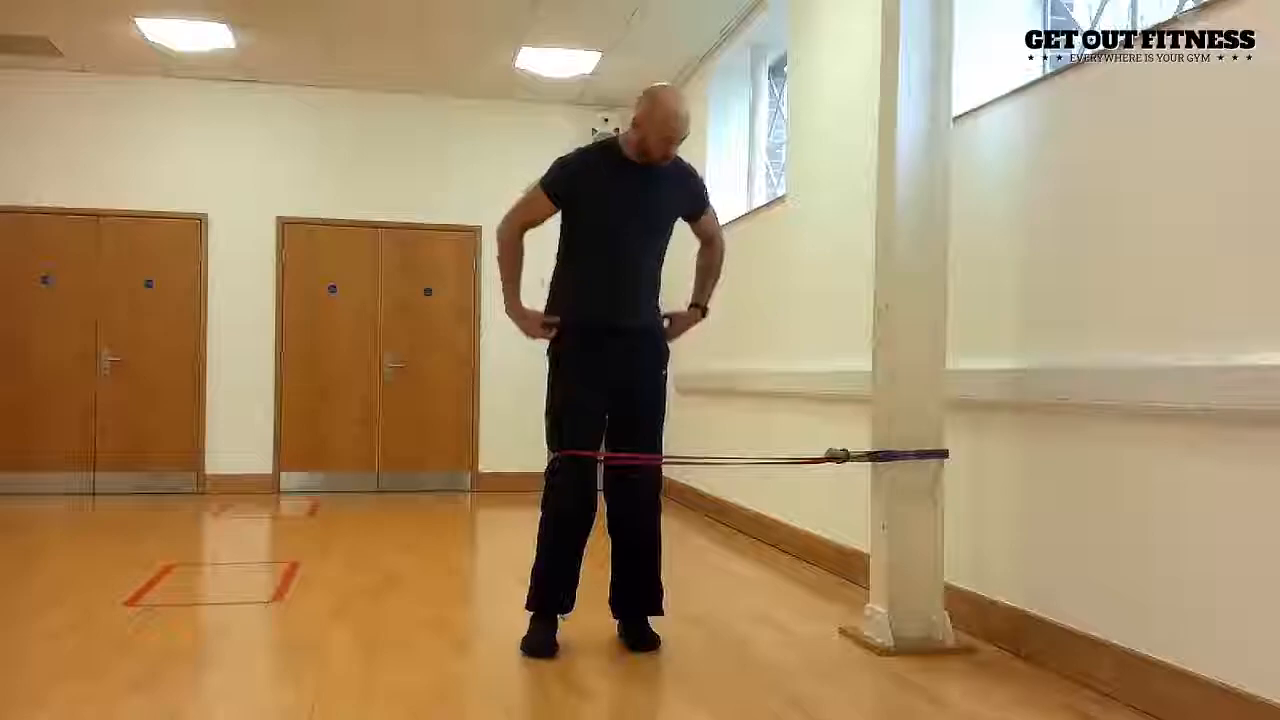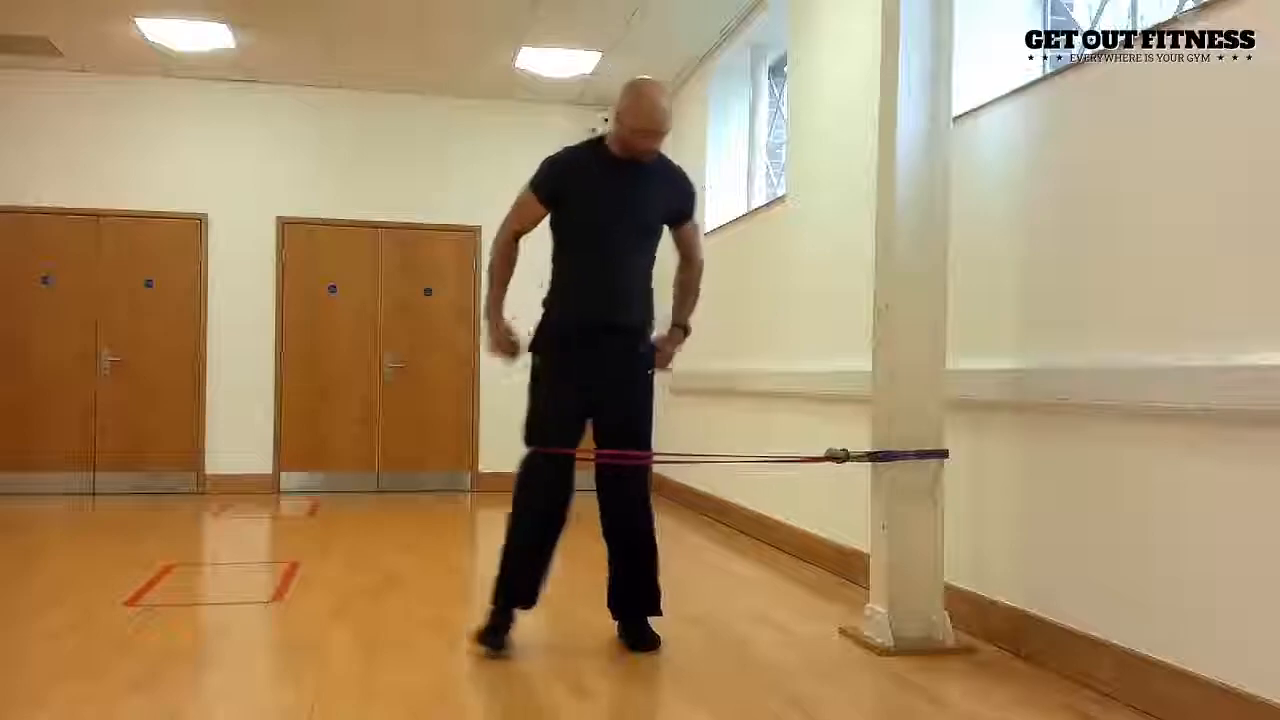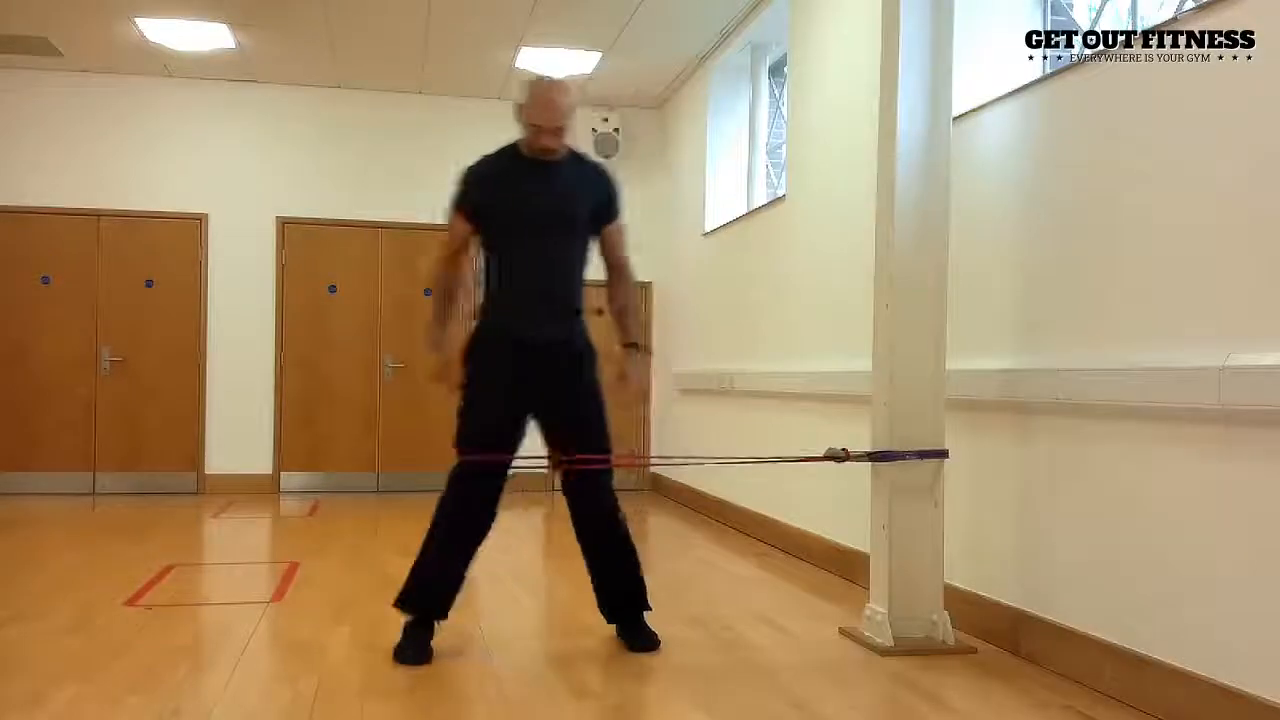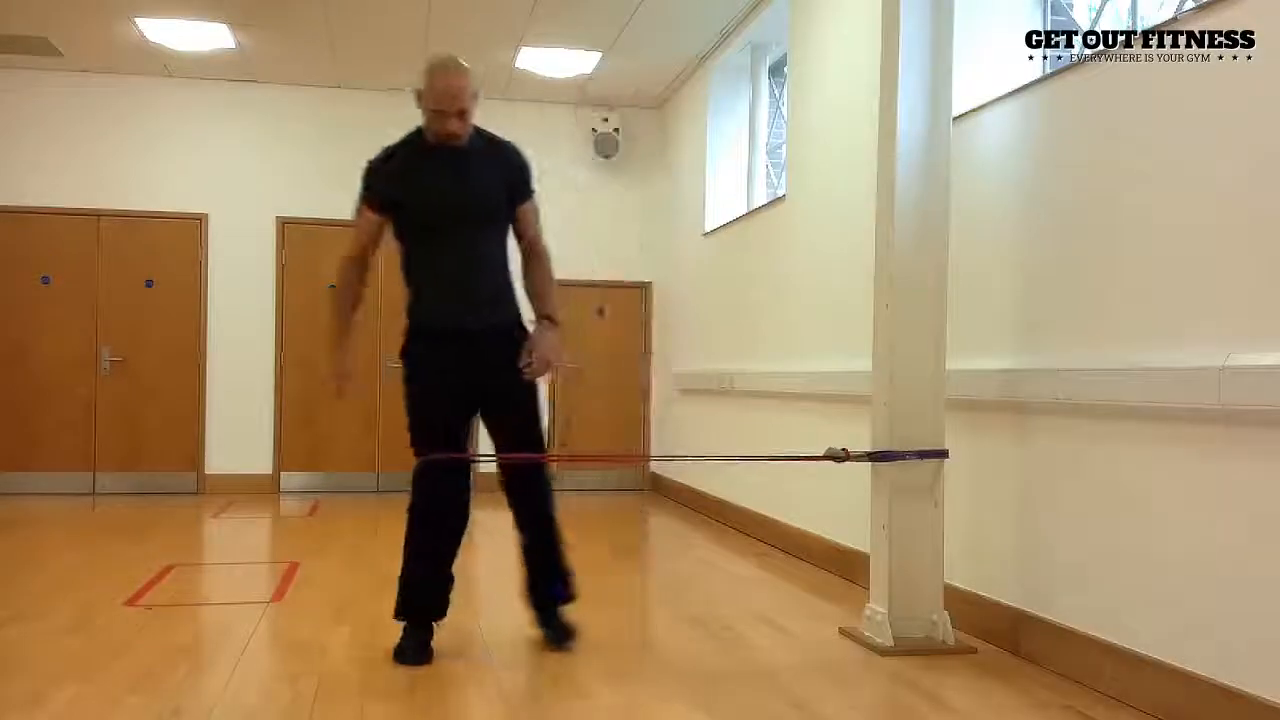
dt=0.4s
person 1, frame 1
left shoulder: (683, 181)
right shoulder: (579, 169)
left elbow: (714, 241)
right elbow: (511, 227)
left wrist: (698, 308)
right wrist: (515, 307)
left hip: (644, 346)
right hip: (579, 343)
left knee: (639, 481)
right knee: (571, 476)
left ankle: (634, 610)
right ankle: (545, 613)
person 1, frame 2
left shoulder: (672, 183)
right shoulder: (567, 168)
left elbow: (691, 259)
right elbow: (509, 235)
left wrist: (678, 329)
right wrist: (495, 316)
left hip: (630, 347)
right hip: (565, 341)
left knee: (628, 482)
right knee: (546, 471)
left ankle: (633, 610)
right ankle: (506, 606)
person 1, frame 3
left shoulder: (594, 181)
right shoulder: (486, 177)
left elbow: (618, 270)
right elbow: (451, 260)
left wrist: (632, 345)
right wrist: (438, 340)
left hip: (567, 352)
right hip: (497, 350)
left knee: (592, 486)
right knee: (474, 481)
left ankle: (627, 612)
right ankle: (421, 616)
person 1, frame 4
left shoulder: (506, 160)
right shoulder: (391, 169)
left elbow: (533, 248)
right elbow: (358, 259)
left wrist: (547, 324)
right wrist: (341, 342)
left hip: (502, 338)
right hip: (432, 345)
left knee: (527, 472)
right knee: (439, 481)
left ankle: (548, 600)
right ankle: (419, 619)
